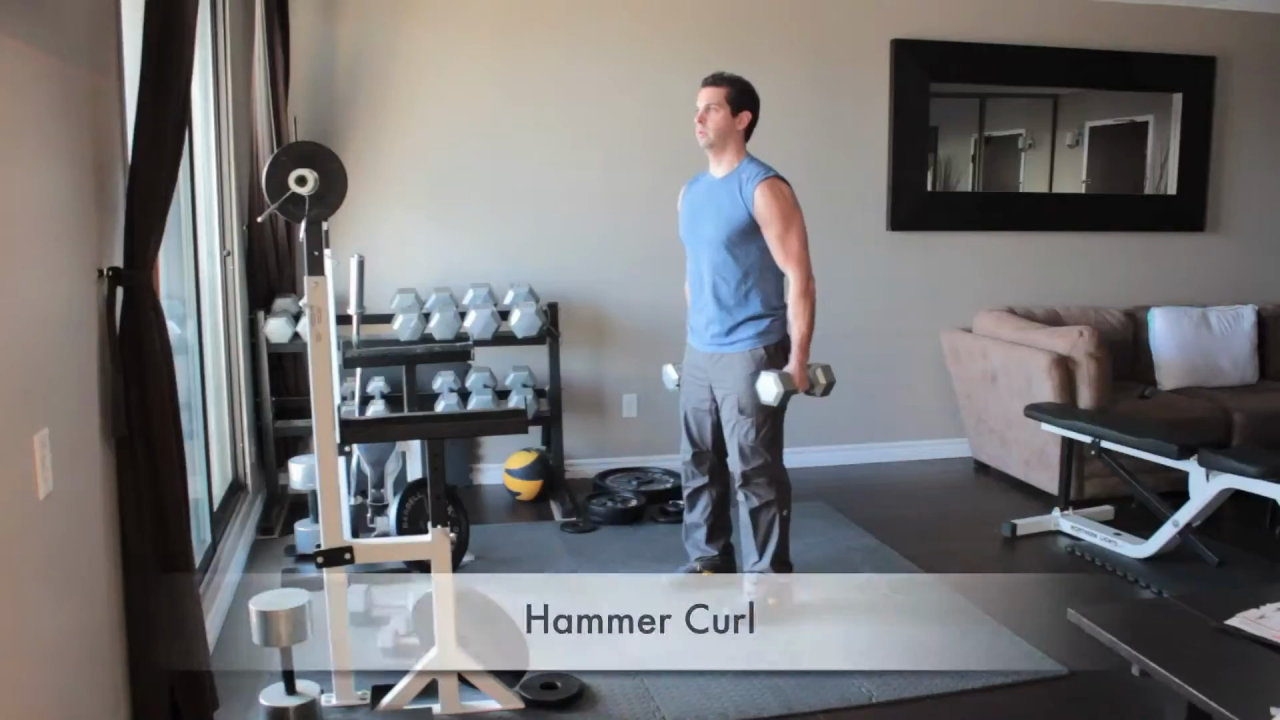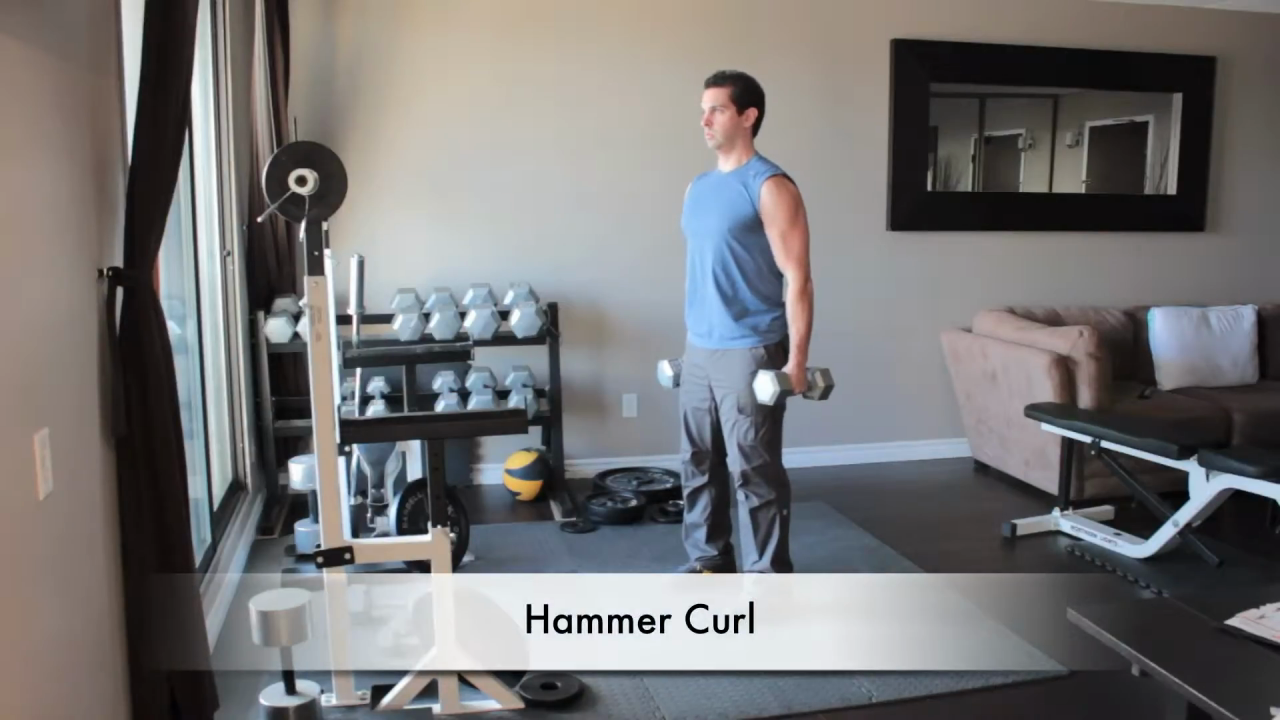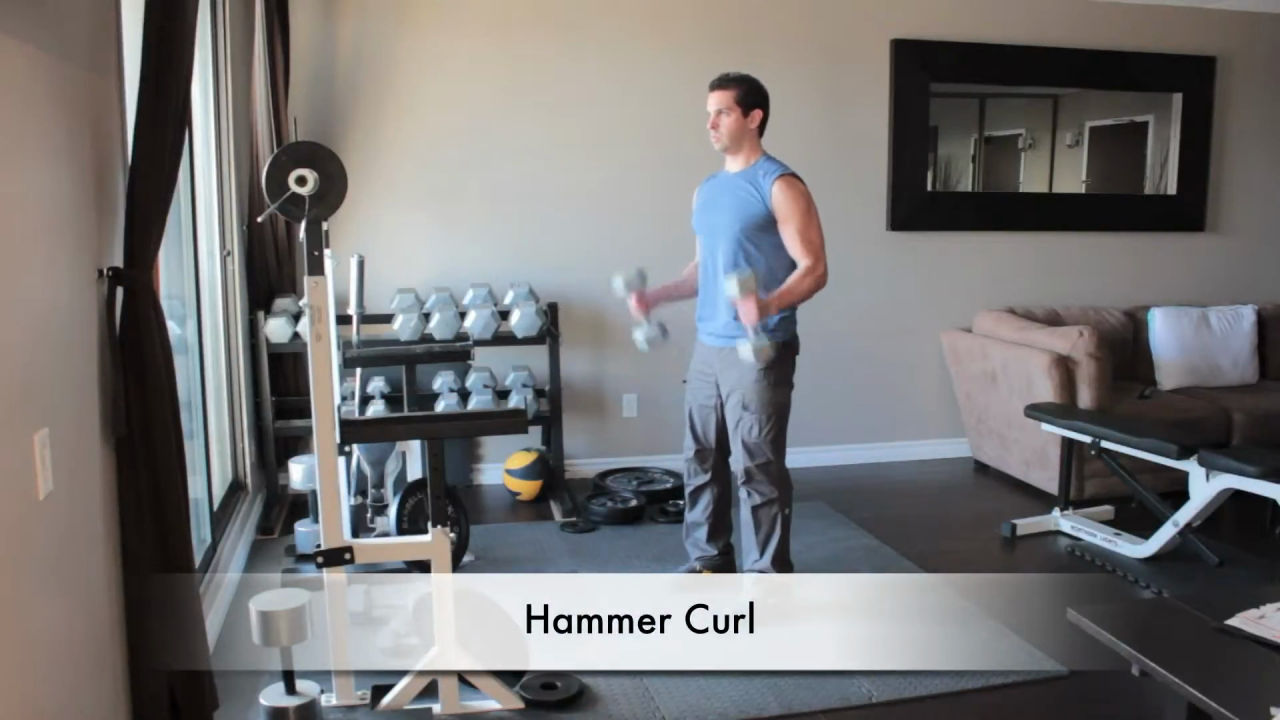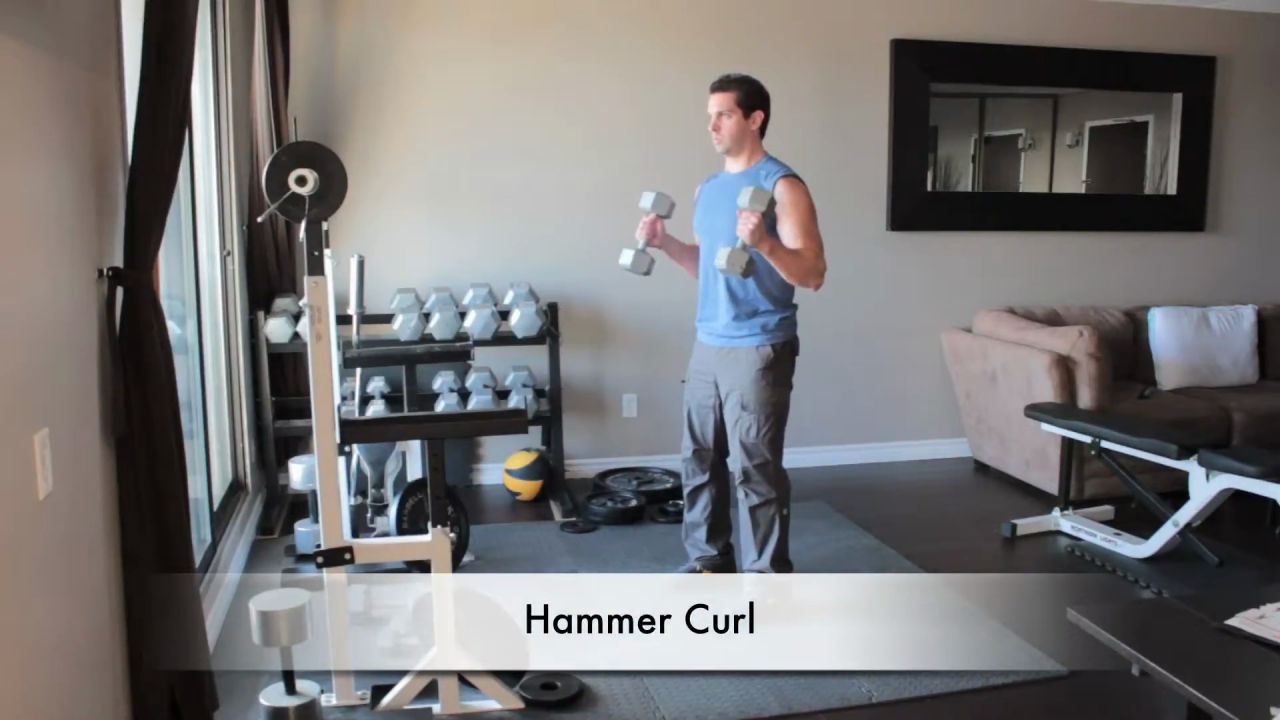
dt=0.7s
person 1, frame 1
left shoulder: (764, 188)
right shoulder: (690, 192)
left elbow: (799, 276)
left wrist: (798, 358)
left hip: (751, 354)
right hip: (699, 354)
left knee: (755, 472)
right knee: (700, 464)
left ankle: (769, 579)
right ankle: (709, 556)
person 1, frame 2
left shoulder: (771, 187)
right shoulder: (698, 187)
left elbow: (797, 278)
left wrist: (796, 359)
left hip: (750, 354)
right hip: (698, 351)
left knee: (754, 471)
right knee: (699, 464)
left ankle: (768, 577)
right ankle: (709, 558)
person 1, frame 3
left shoulder: (781, 186)
right shoulder: (706, 189)
left elbow: (815, 270)
left wrist: (771, 305)
right wrist: (659, 295)
right hip: (708, 347)
left knee: (757, 468)
right knee: (702, 460)
left ankle: (767, 576)
right ankle: (709, 558)
person 1, frame 4
left shoulder: (782, 186)
right shoulder: (707, 188)
left elbow: (813, 273)
left wrist: (763, 242)
right wrist: (665, 242)
left hip: (759, 350)
right hip: (707, 346)
left knee: (755, 469)
right knee: (699, 460)
left ankle: (766, 576)
right ankle: (709, 559)
